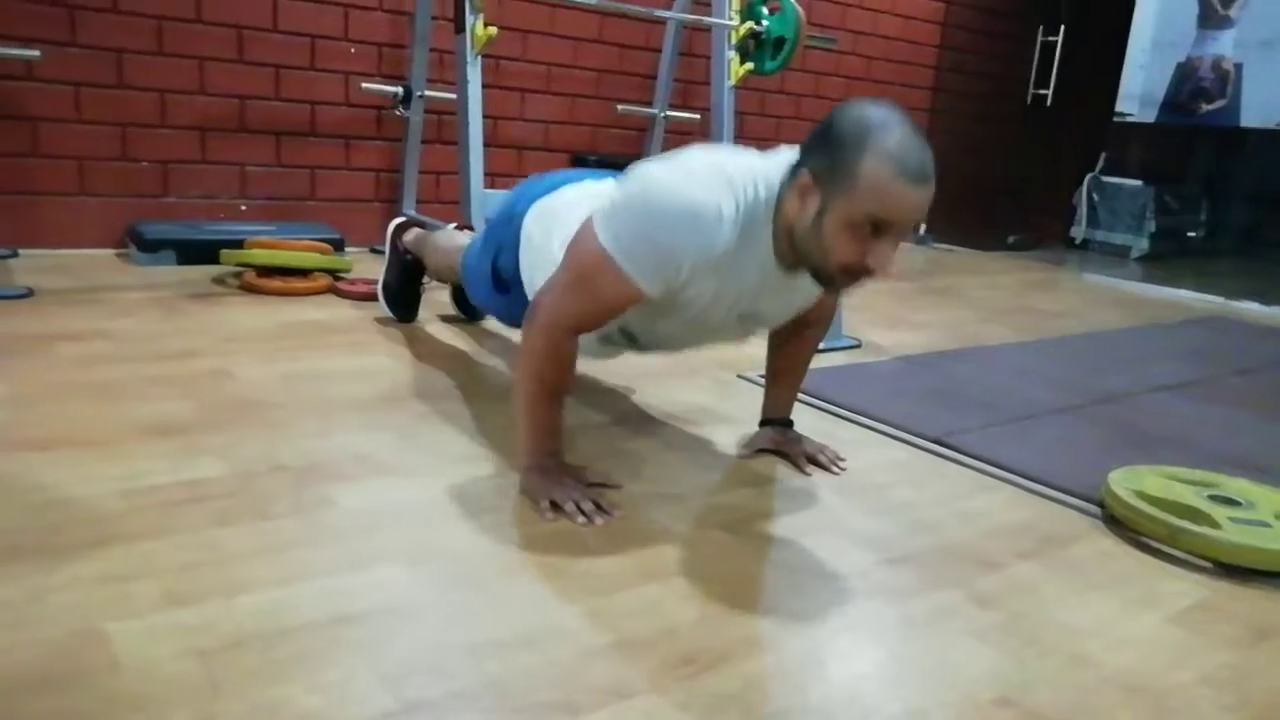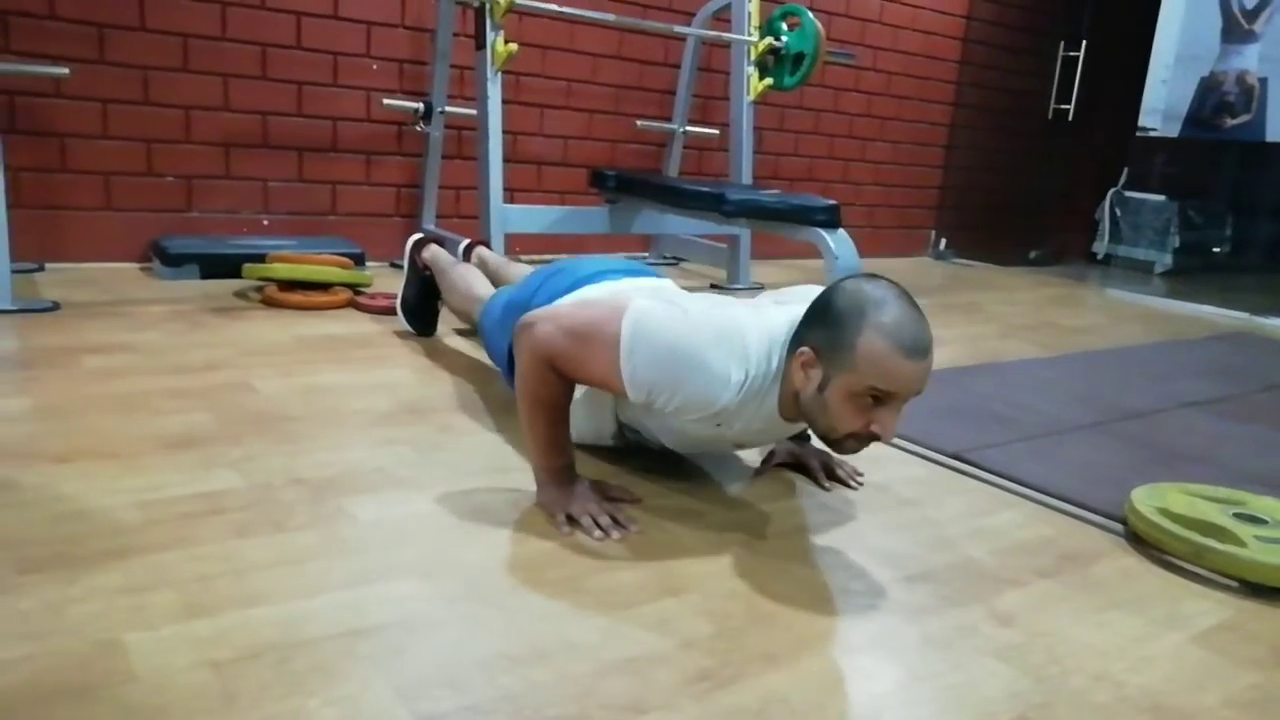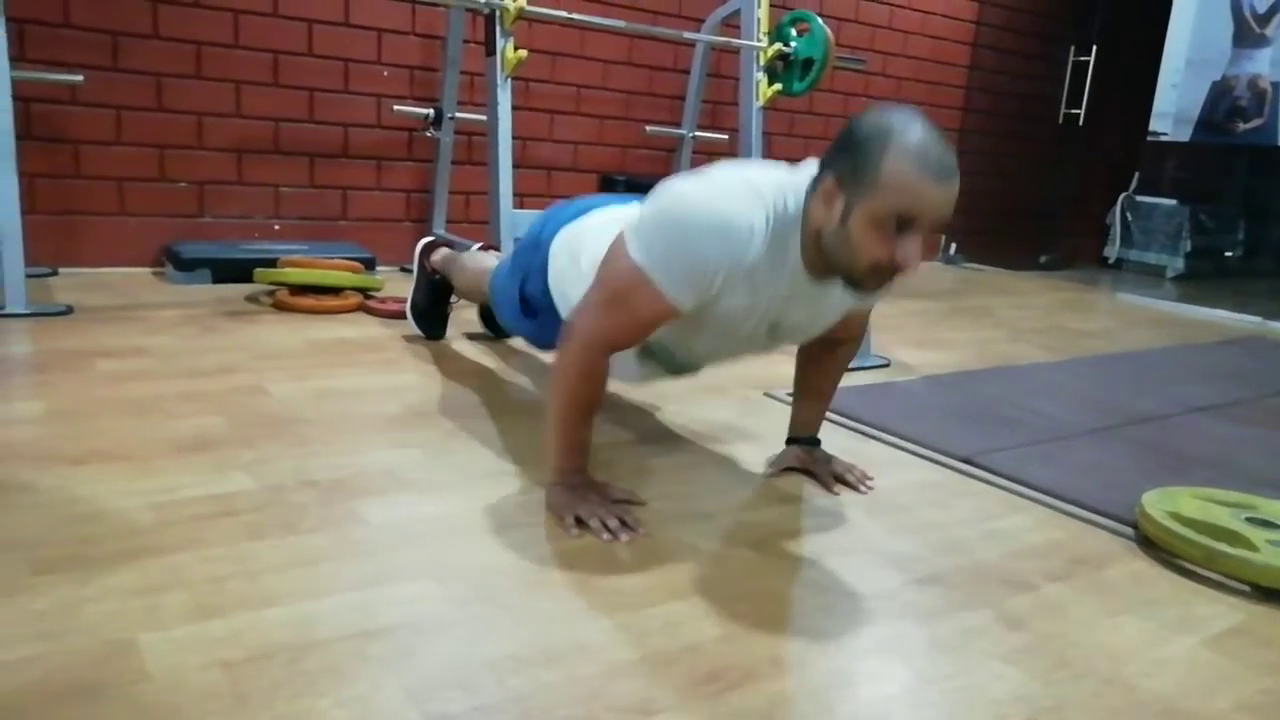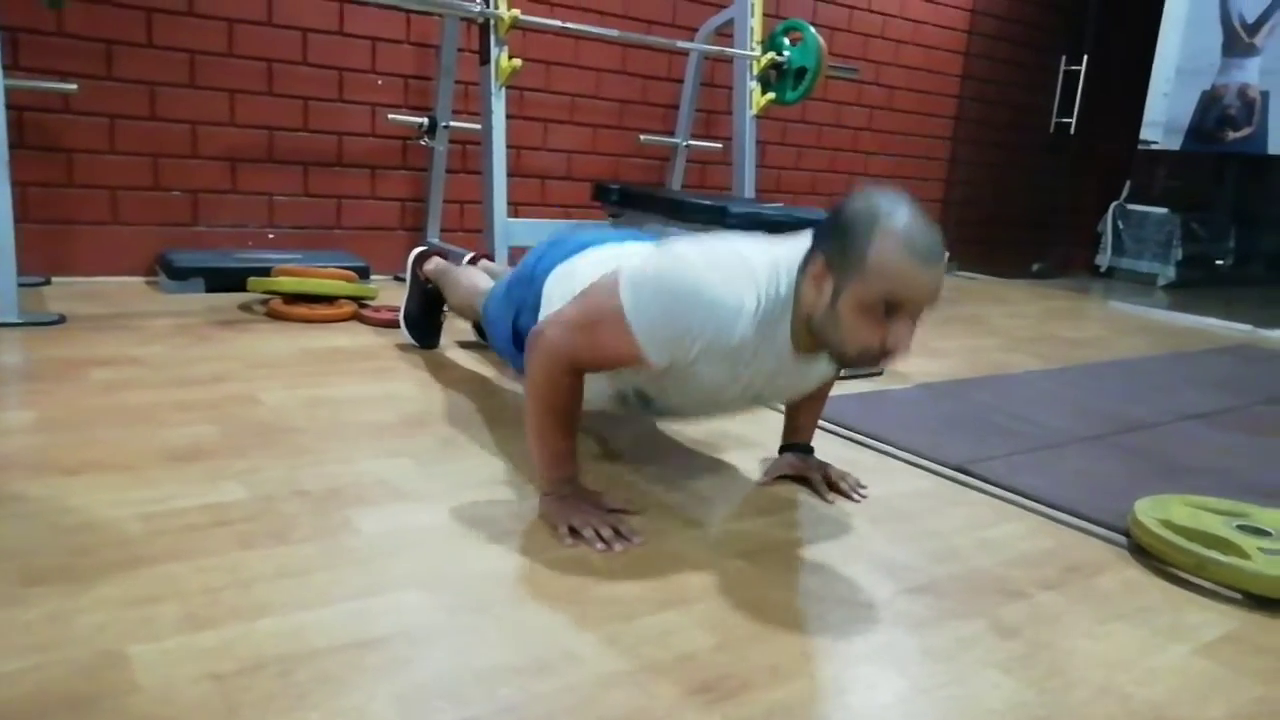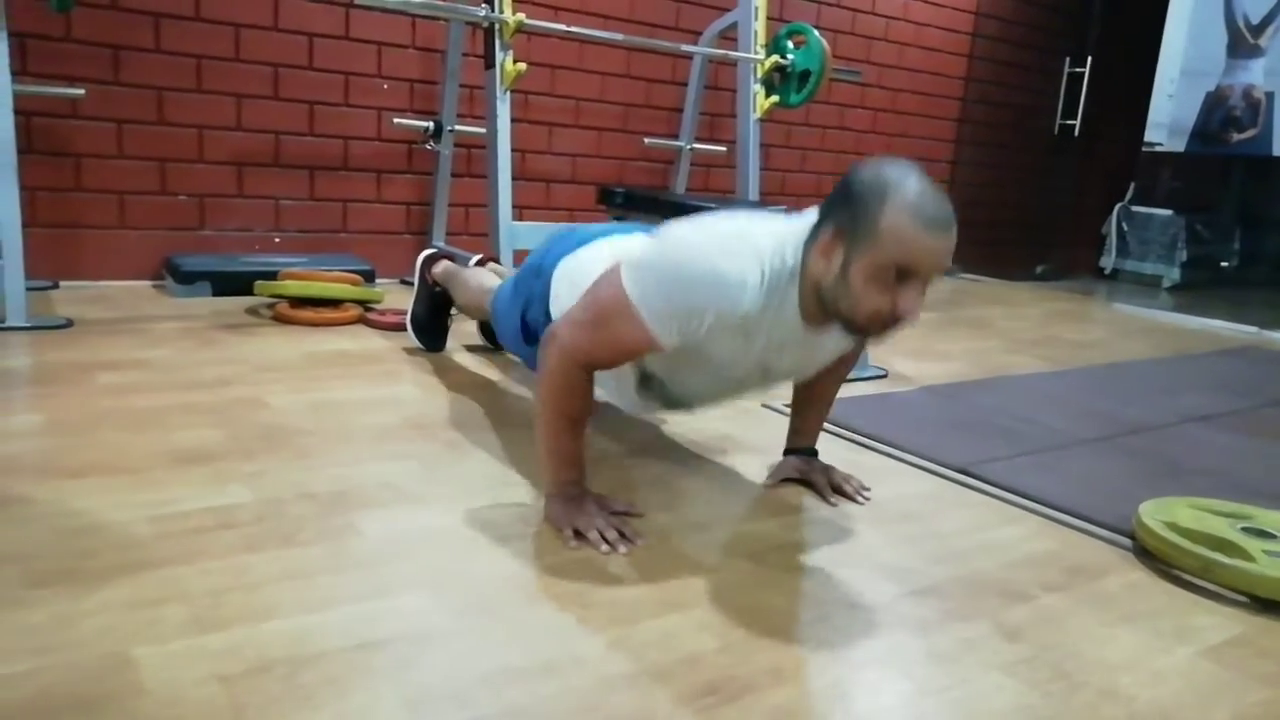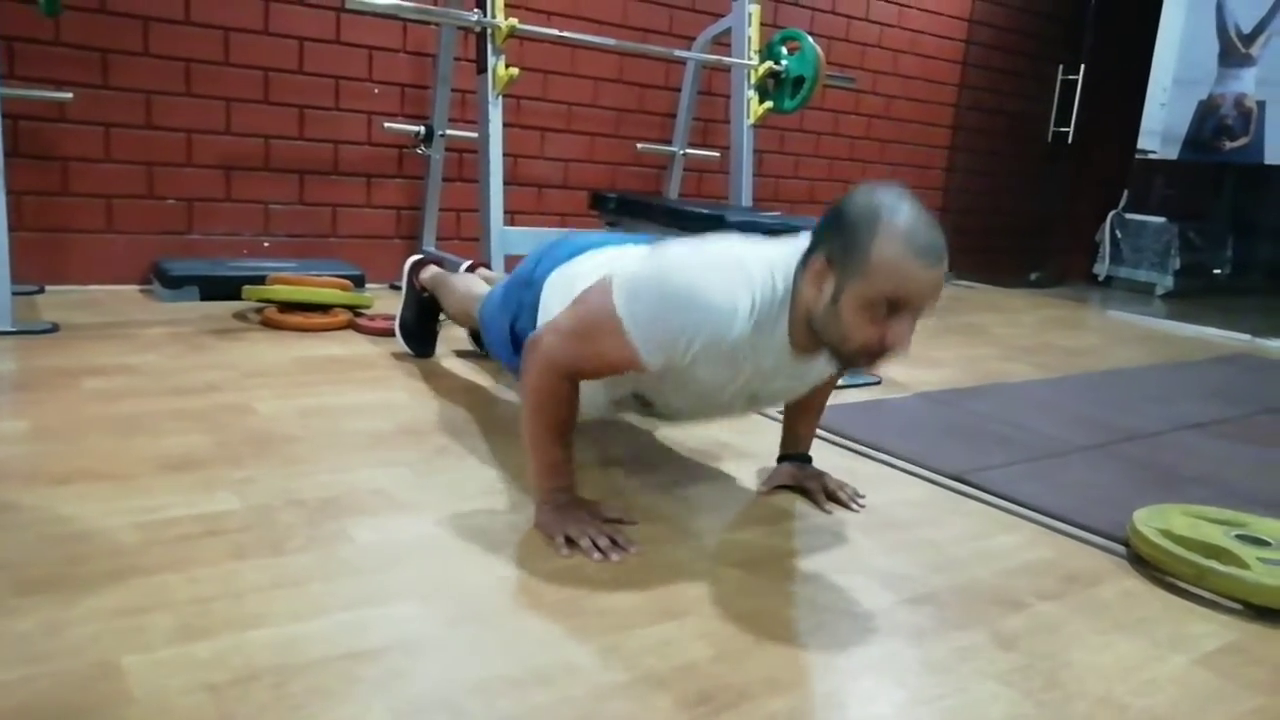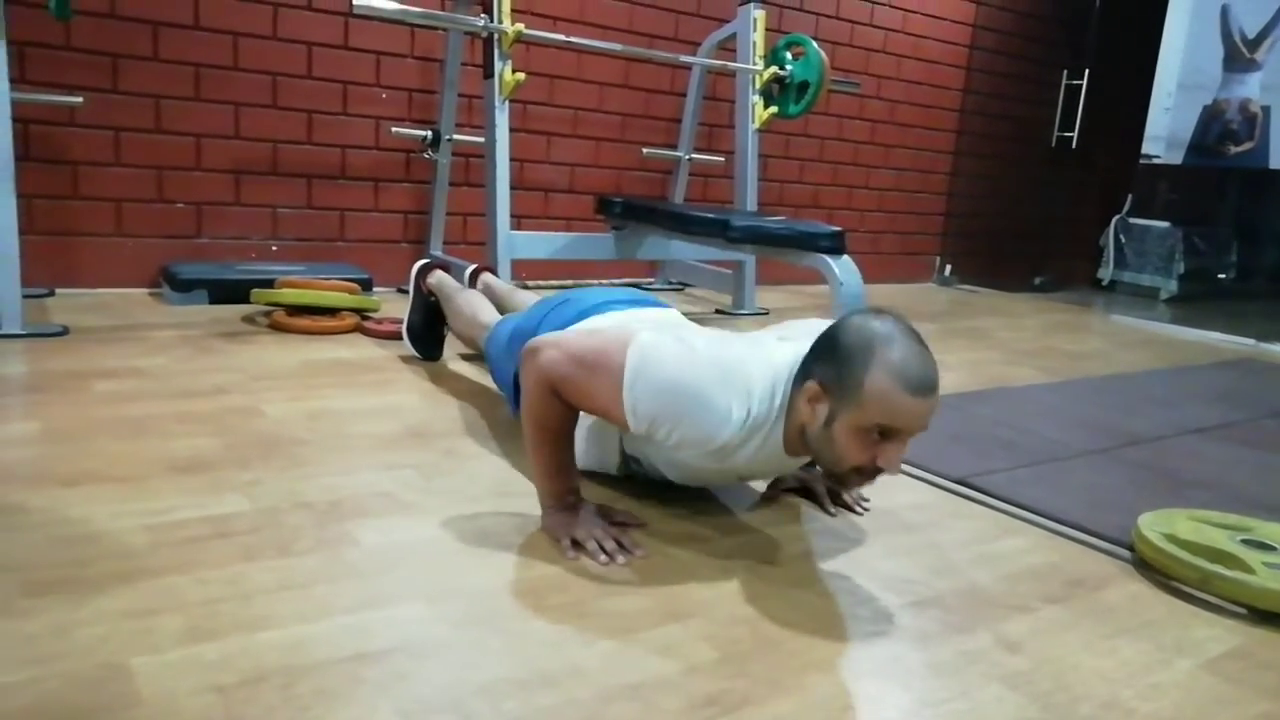
dt=0.5s
person 1, frame 1
left shoulder: (835, 236)
right shoulder: (691, 214)
left elbow: (808, 314)
right elbow: (551, 319)
left wrist: (776, 421)
right wrist: (540, 463)
left hip: (616, 218)
right hip: (542, 225)
right knee: (473, 272)
left ankle: (462, 233)
right ankle: (412, 243)
person 1, frame 2
left shoulder: (833, 333)
right shoulder: (712, 367)
right elbow: (538, 337)
left wrist: (794, 436)
right wrist: (555, 480)
left hip: (639, 291)
right hip: (553, 311)
right knee: (492, 308)
left ankle: (478, 253)
right ankle: (431, 256)
person 1, frame 3
left shoulder: (866, 242)
right shoulder: (717, 224)
left elbow: (834, 341)
right elbow: (587, 338)
left wrist: (803, 442)
right wrist: (567, 482)
left hip: (648, 258)
right hip: (569, 252)
right knee: (503, 300)
left ankle: (483, 252)
right ankle: (442, 263)
person 1, frame 4
left shoulder: (849, 303)
right shoulder: (715, 303)
right elbow: (553, 345)
left wrist: (797, 447)
right wrist: (558, 490)
left hip: (636, 267)
right hip: (563, 282)
right knee: (491, 306)
left ankle: (483, 264)
right ankle: (434, 269)
person 1, frame 5
left shoulder: (861, 284)
right shoulder: (717, 273)
left elbow: (832, 357)
right elbow: (564, 348)
left wrist: (801, 453)
right wrist: (565, 493)
left hip: (643, 277)
right hip: (570, 278)
right knee: (502, 312)
left ankle: (488, 268)
right ankle: (441, 274)
person 1, frame 6
left shoulder: (851, 303)
right shoulder: (709, 301)
right elbow: (549, 355)
left wrist: (795, 457)
right wrist: (555, 499)
left hip: (632, 273)
right hip: (561, 284)
right knee: (486, 312)
left ankle: (481, 272)
right ankle: (429, 278)
person 1, frame 7
left shoulder: (834, 369)
right shoulder: (716, 403)
right elbow: (542, 364)
left wrist: (801, 459)
right wrist: (561, 505)
left hip: (640, 320)
right hip: (554, 343)
right knee: (494, 334)
left ankle: (483, 279)
right ankle: (435, 282)
